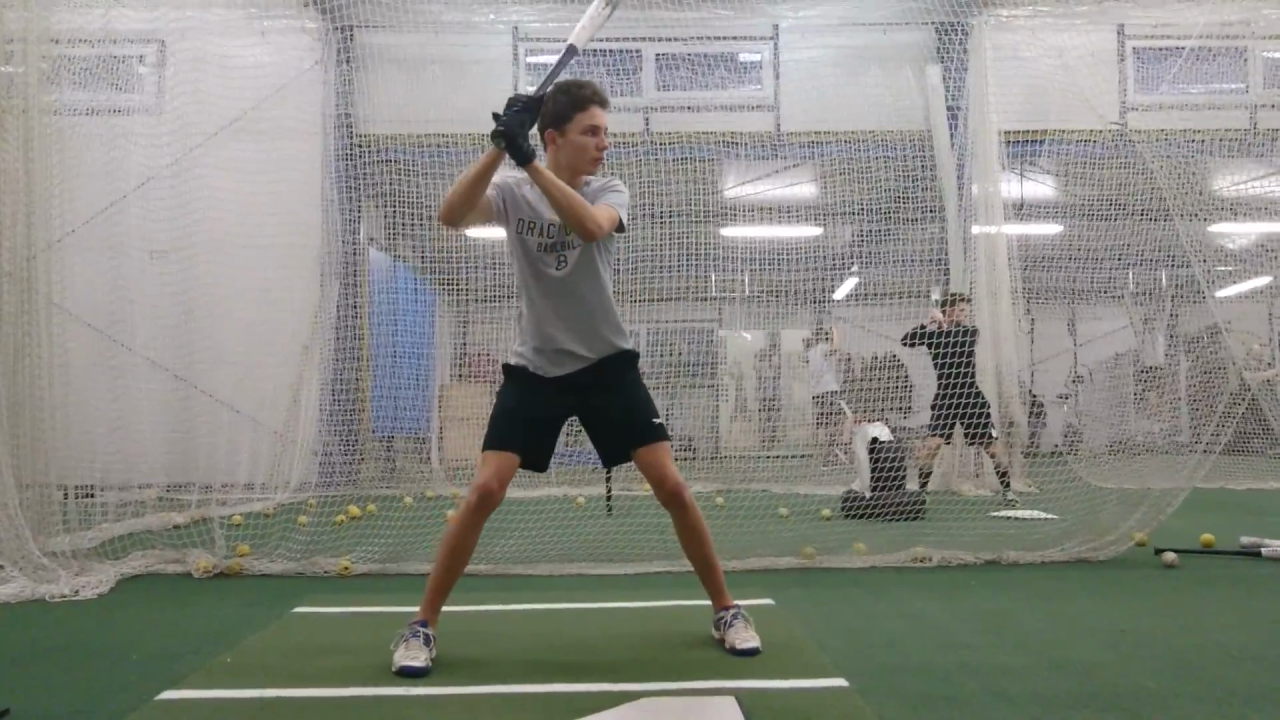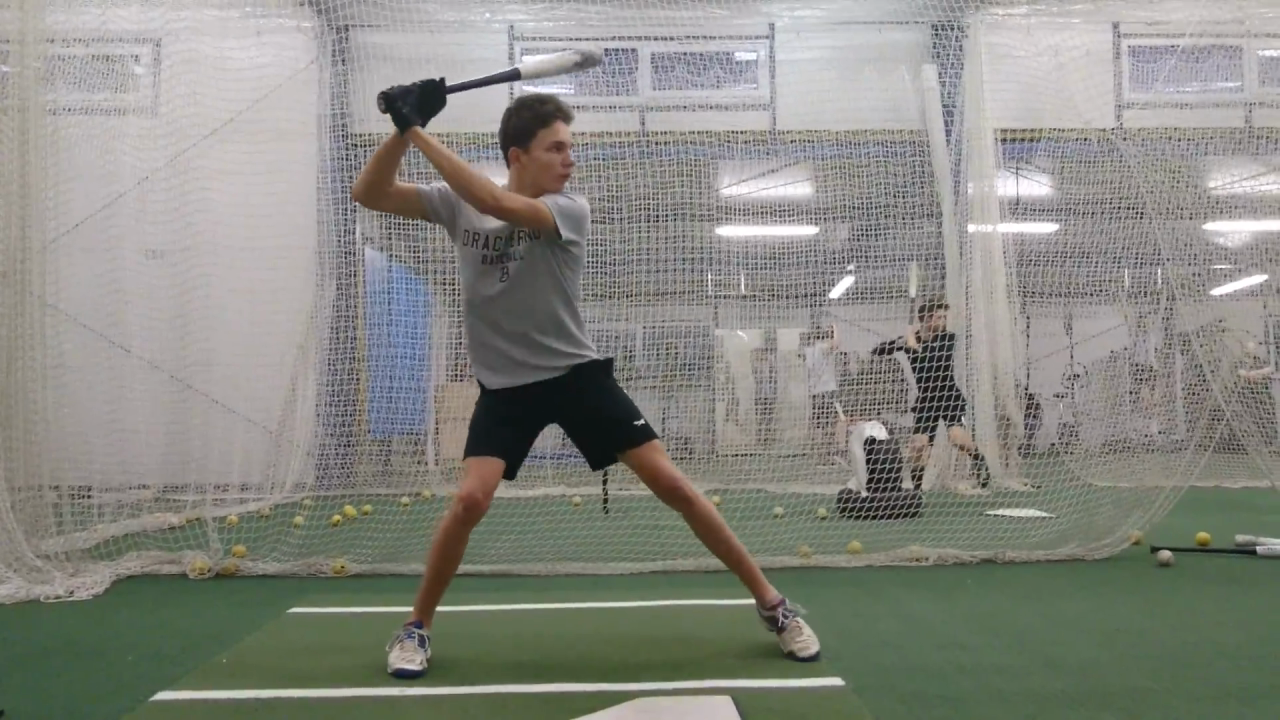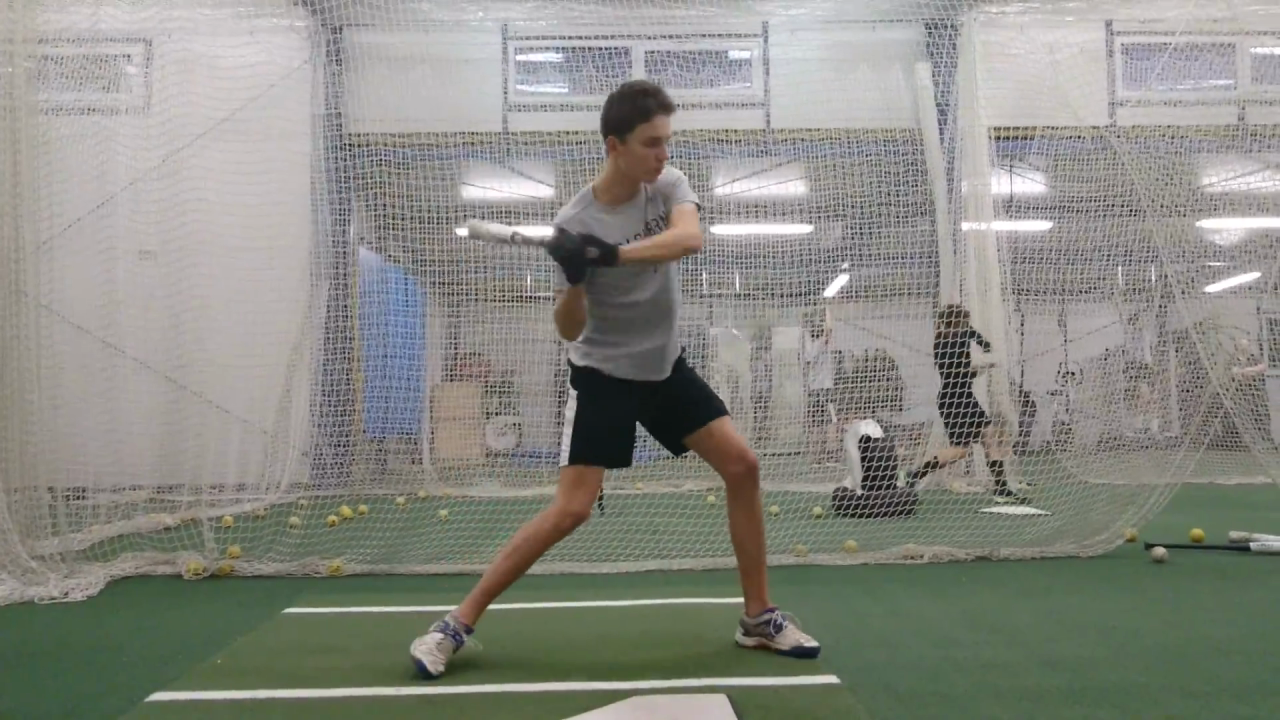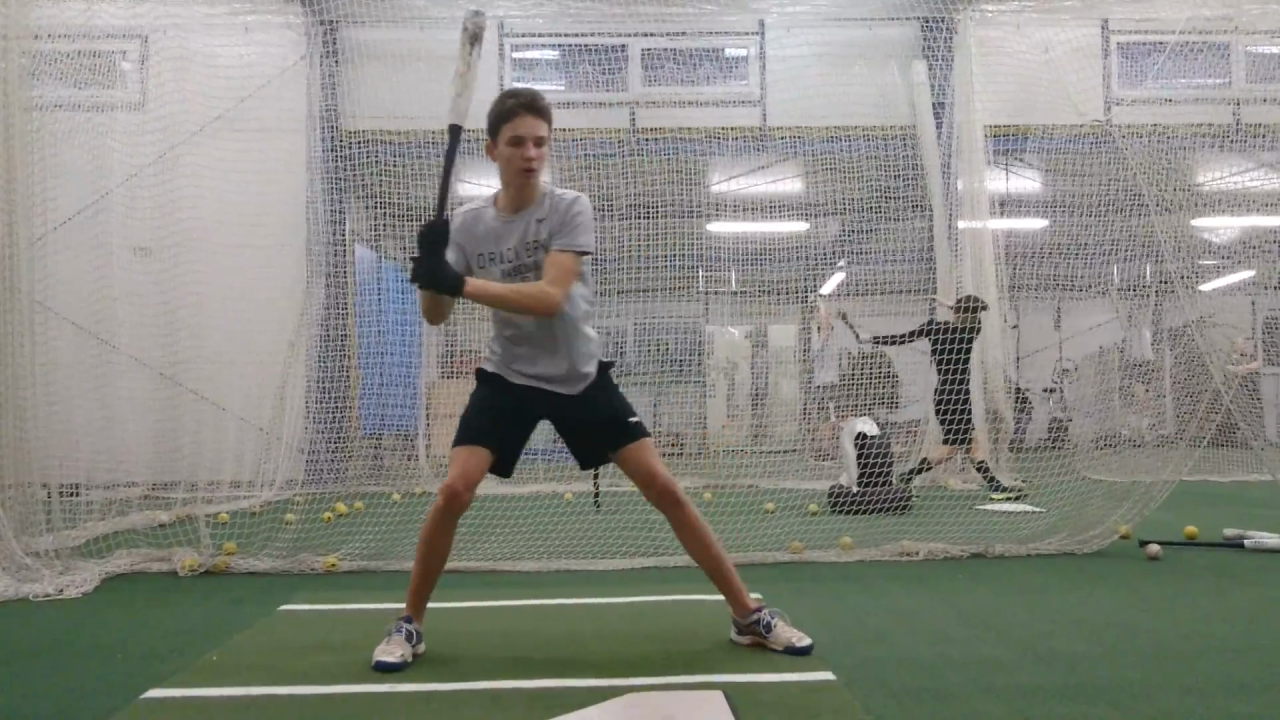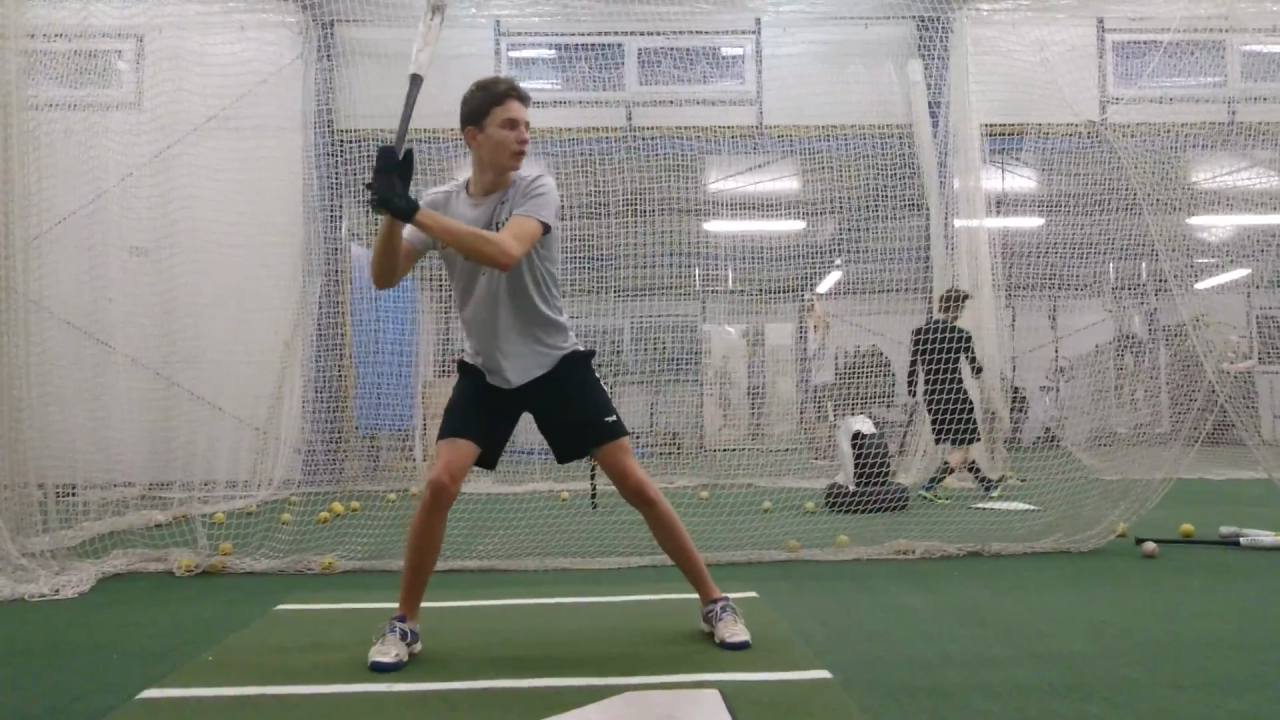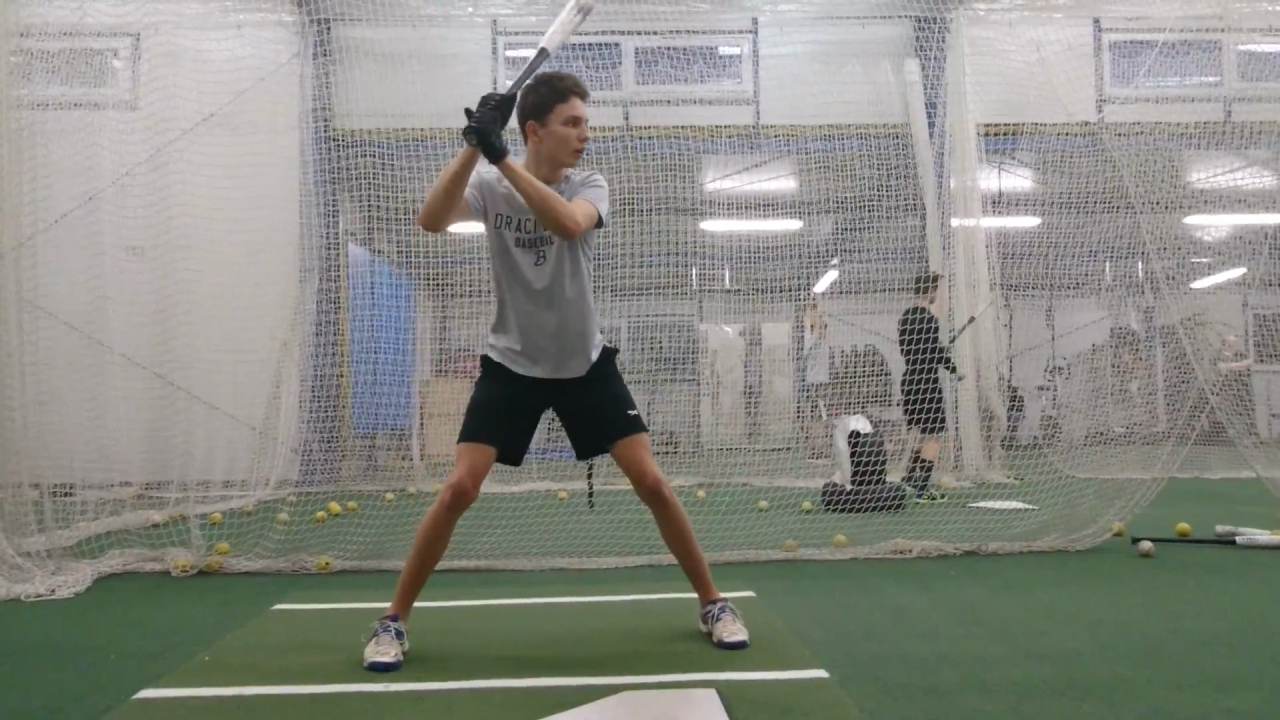
dt=0.5s
person 1, frame 1
left shoulder: (612, 192)
right shoulder: (512, 193)
left elbow: (591, 226)
right elbow: (451, 215)
left wrist: (527, 159)
right wrist: (500, 150)
left hip: (606, 364)
right hip: (535, 369)
left knee: (672, 488)
right knee: (485, 493)
left ankle: (726, 609)
right ankle: (422, 625)
person 1, frame 2
left shoulder: (570, 210)
right shoulder: (455, 202)
left elbow: (495, 203)
right elbow: (367, 196)
left wrist: (418, 131)
right wrist: (402, 130)
left hip: (578, 373)
right hip: (505, 384)
left knee: (671, 485)
right knee: (470, 499)
left ankle: (770, 602)
right ankle: (416, 627)
person 1, frame 3
left shoulder: (671, 186)
right shoulder: (573, 222)
left elbow: (690, 236)
right elbow: (567, 329)
left wrist: (619, 254)
right wrist: (577, 279)
left hip: (665, 365)
right hip: (603, 374)
left knee: (743, 467)
right knee: (571, 509)
left ankle: (759, 616)
right ankle: (459, 622)
person 1, frame 4
left shoulder: (571, 208)
right shoulder: (468, 223)
left elbow: (550, 299)
right elbow: (434, 315)
left wrist: (462, 283)
right wrist: (432, 275)
left hip: (578, 375)
right hip: (506, 378)
left knee: (663, 487)
right knee: (454, 490)
left ankle: (748, 614)
right ankle: (410, 623)
person 1, frame 5
left shoulder: (538, 190)
right shoulder: (441, 201)
left elbow: (506, 251)
right elbow: (384, 277)
left wrist: (415, 206)
right wrist: (394, 210)
left hip: (555, 362)
right hip: (486, 368)
left knee: (636, 485)
right knee: (439, 485)
left ankle: (713, 601)
right ankle: (404, 622)
person 1, frame 6
left shoulder: (590, 186)
right shoulder: (489, 187)
left elbow: (569, 224)
right elbow: (431, 219)
left wrist: (499, 158)
right wrist: (473, 149)
left hip: (583, 361)
right hip: (512, 364)
left knee: (651, 481)
right knee: (459, 489)
left ankle: (712, 603)
right ankle: (394, 619)
person 2, frame 1
left shoulder: (971, 331)
right shoulder: (931, 334)
left elbow: (959, 343)
right elbow: (905, 341)
left wrist: (943, 324)
right wrist: (929, 324)
left hip: (971, 397)
right hip: (945, 398)
left knee: (994, 445)
right knee: (932, 444)
left ankle: (1007, 490)
right ankle: (920, 492)
person 2, frame 2
left shoulder: (948, 338)
right shoulder: (909, 339)
left elbow: (941, 363)
right elbow: (876, 351)
left wrist: (916, 347)
right wrist: (899, 343)
left hip: (951, 398)
right hip: (926, 401)
left knee: (957, 437)
right knee: (919, 444)
left ankle: (978, 459)
right ankle: (917, 491)
person 2, frame 3
right shoulder: (945, 339)
left elbow: (985, 344)
left hip: (963, 397)
right hip: (954, 399)
left knee: (992, 436)
right knee: (960, 448)
left ankle: (1001, 488)
right ankle: (914, 477)
person 2, frame 4
left shoulder: (933, 327)
right shoulder: (970, 331)
left elbow: (898, 339)
right elbow: (975, 322)
left wrist: (868, 339)
right wrist: (955, 308)
left hip: (946, 394)
right hip: (956, 396)
left knee: (972, 443)
right knee: (951, 447)
left ankle: (995, 486)
right ankle: (905, 479)
person 2, frame 5
left shoulder: (919, 332)
right shoulder: (961, 335)
left elbow: (912, 367)
right elbow: (975, 366)
left wrist: (913, 394)
right wrist: (978, 370)
left hip: (930, 395)
right hip: (952, 394)
left knee: (954, 445)
right knee: (961, 448)
left ankle: (987, 484)
right ankle: (931, 486)
person 2, frame 6
left shoulder: (905, 317)
right shoulder: (929, 319)
right elbow: (937, 353)
right wrist: (954, 369)
left hip: (909, 381)
right hip: (926, 382)
left knee: (925, 434)
right knee: (933, 436)
left ankle: (912, 478)
right ankle: (923, 490)
